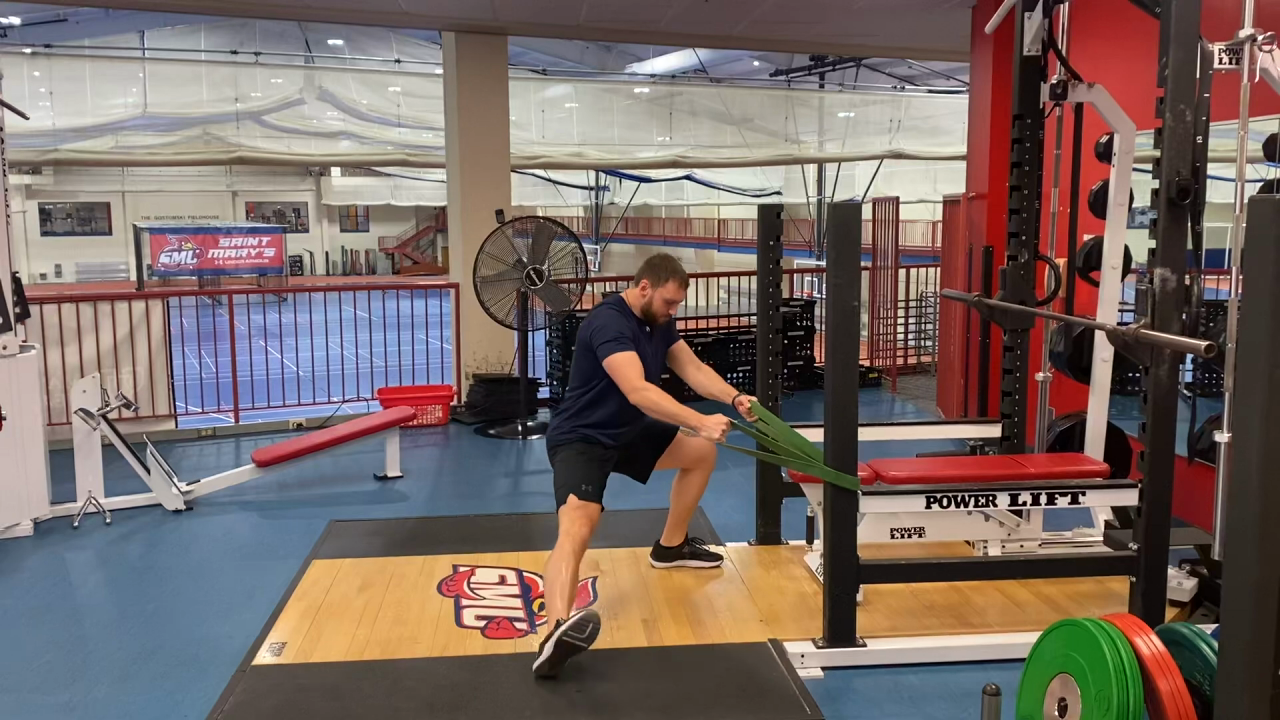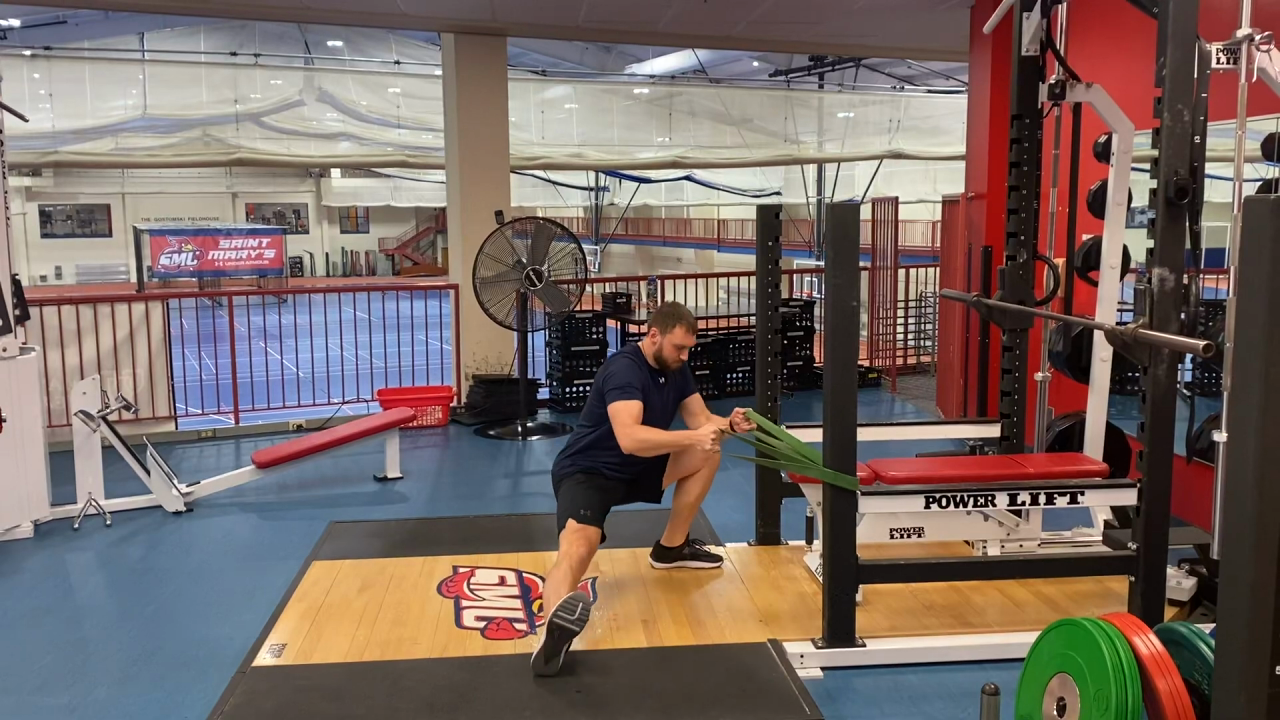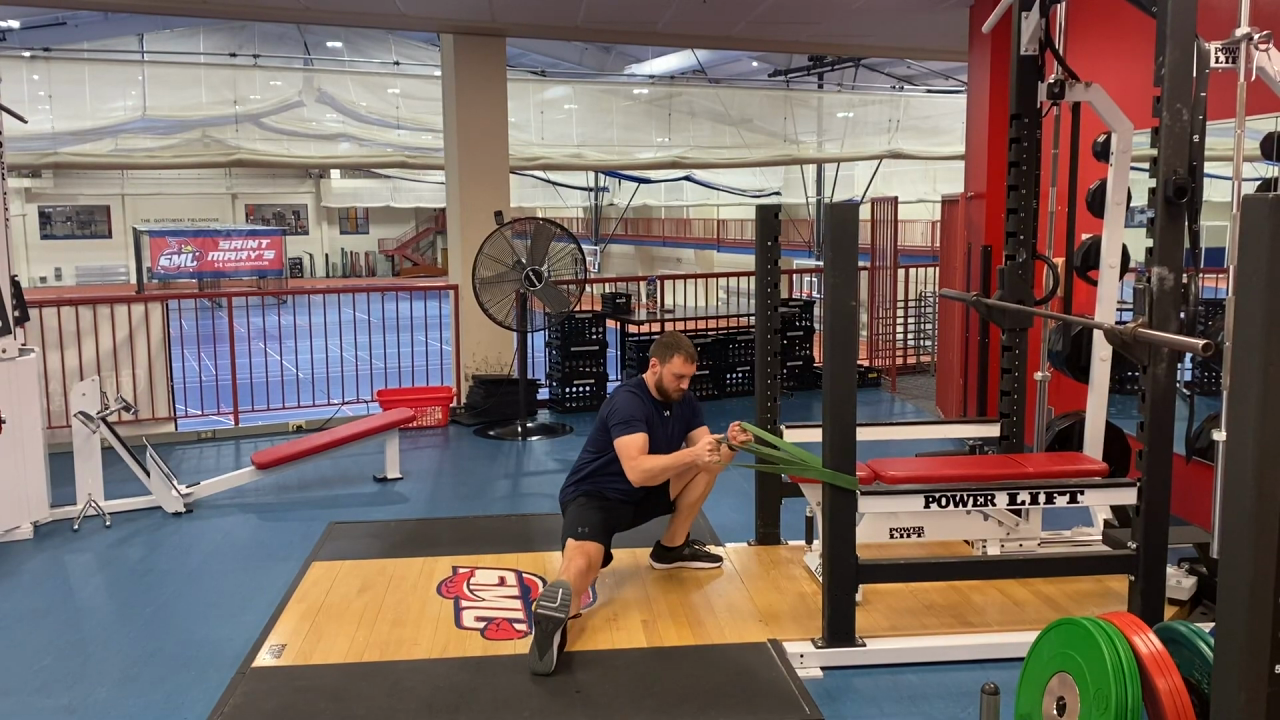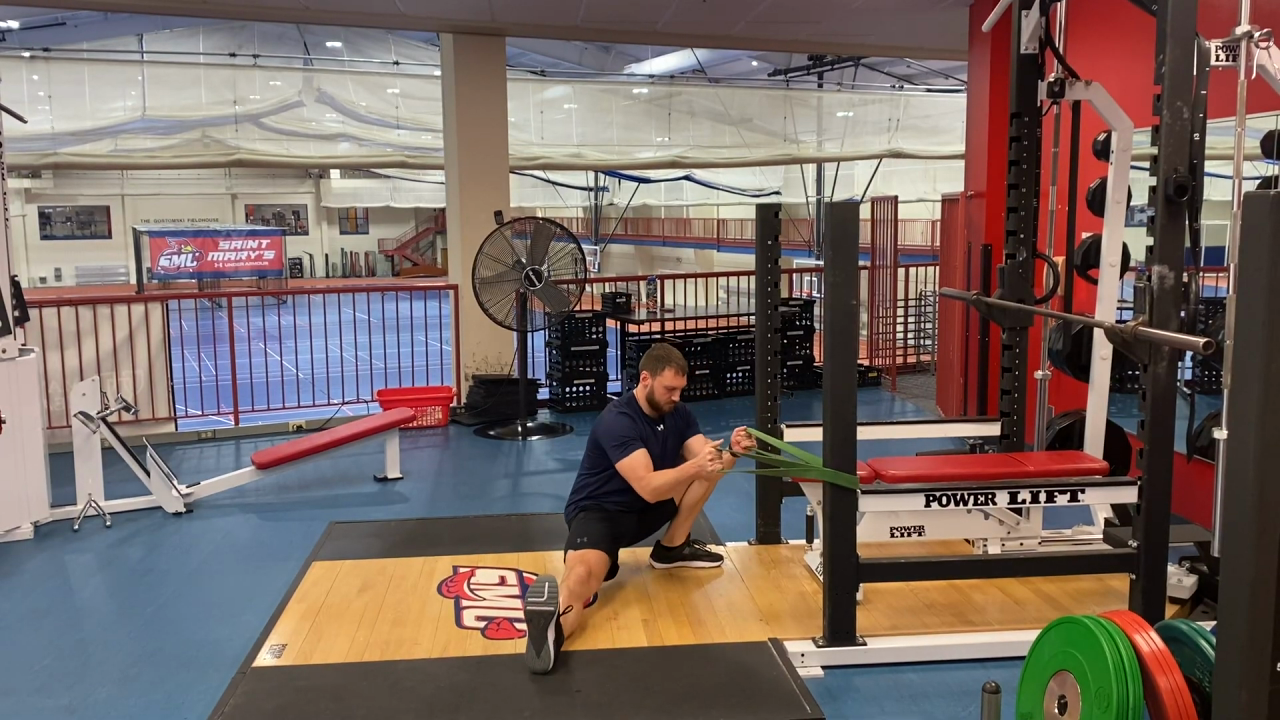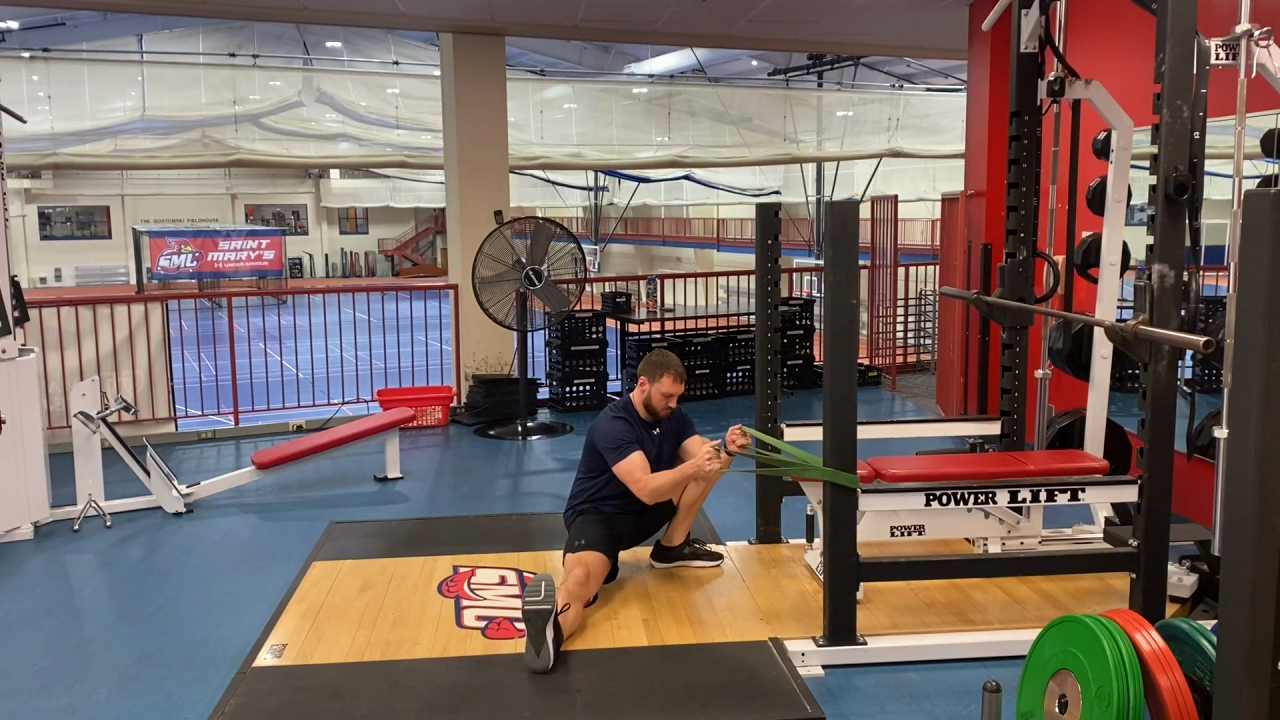
dt=0.5s
person 1, frame 1
left shoulder: (658, 322)
right shoulder: (608, 321)
left elbow: (692, 368)
right elbow: (638, 391)
left wrist: (733, 397)
right wrist: (700, 421)
left hip: (627, 431)
right hip: (581, 439)
left knee: (702, 452)
right knee: (576, 530)
left ankle: (671, 545)
right ankle: (558, 632)
person 1, frame 2
left shoulder: (676, 369)
right shoulder: (624, 369)
left elbow: (699, 419)
right elbow: (629, 438)
left wrist: (728, 424)
right wrist: (693, 437)
left hip: (633, 468)
right hip: (586, 472)
left knee: (707, 457)
right knee: (576, 550)
left ankle: (672, 547)
right ankle: (554, 629)
person 1, frame 3
left shoulder: (684, 402)
right shoulder: (627, 402)
left elbow: (710, 461)
right elbow: (637, 471)
left wrist: (729, 445)
right wrist: (691, 454)
left hip: (641, 496)
right hip: (593, 497)
left knee: (705, 467)
right knee: (579, 567)
left ankle: (671, 548)
right ankle: (553, 625)
person 1, frame 4
left shoulder: (678, 414)
right shoulder: (617, 421)
left elbow: (706, 468)
right elbow: (648, 487)
left wrist: (730, 452)
right wrist: (695, 465)
left hip: (644, 509)
right hip: (598, 512)
left knee: (710, 469)
right knee: (582, 575)
left ankle: (672, 547)
person 1, frame 5
left shoulder: (673, 416)
right shoulder: (612, 425)
left elbow: (704, 466)
right elbow: (646, 489)
left wrist: (727, 451)
right wrist: (694, 466)
left hip: (643, 512)
right hip: (598, 515)
left knee: (708, 467)
right knee: (581, 577)
left ankle: (672, 547)
right ankle: (550, 628)
